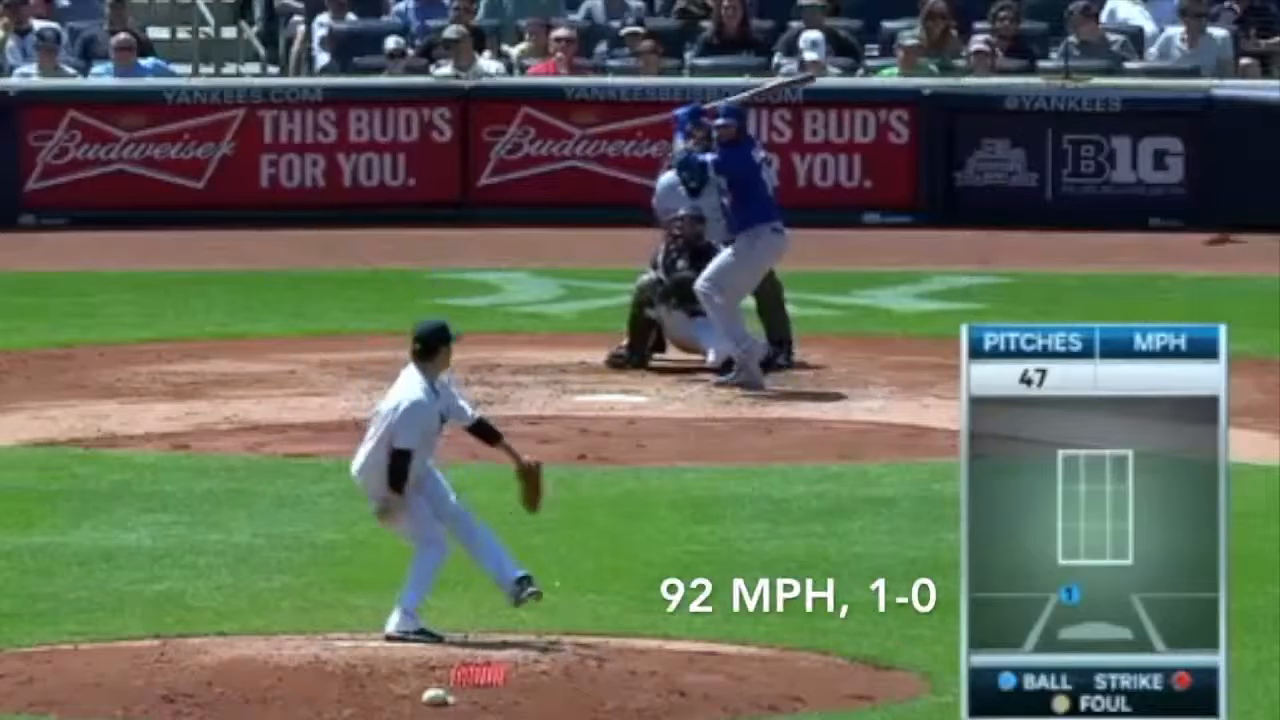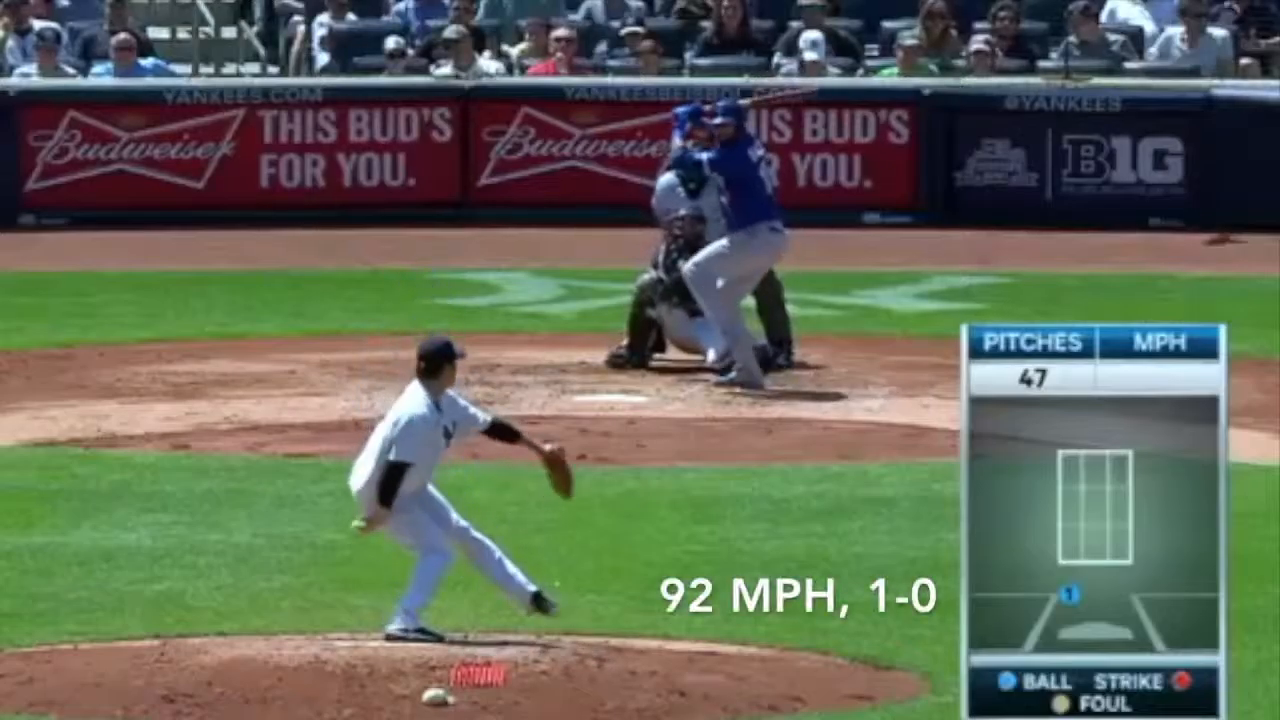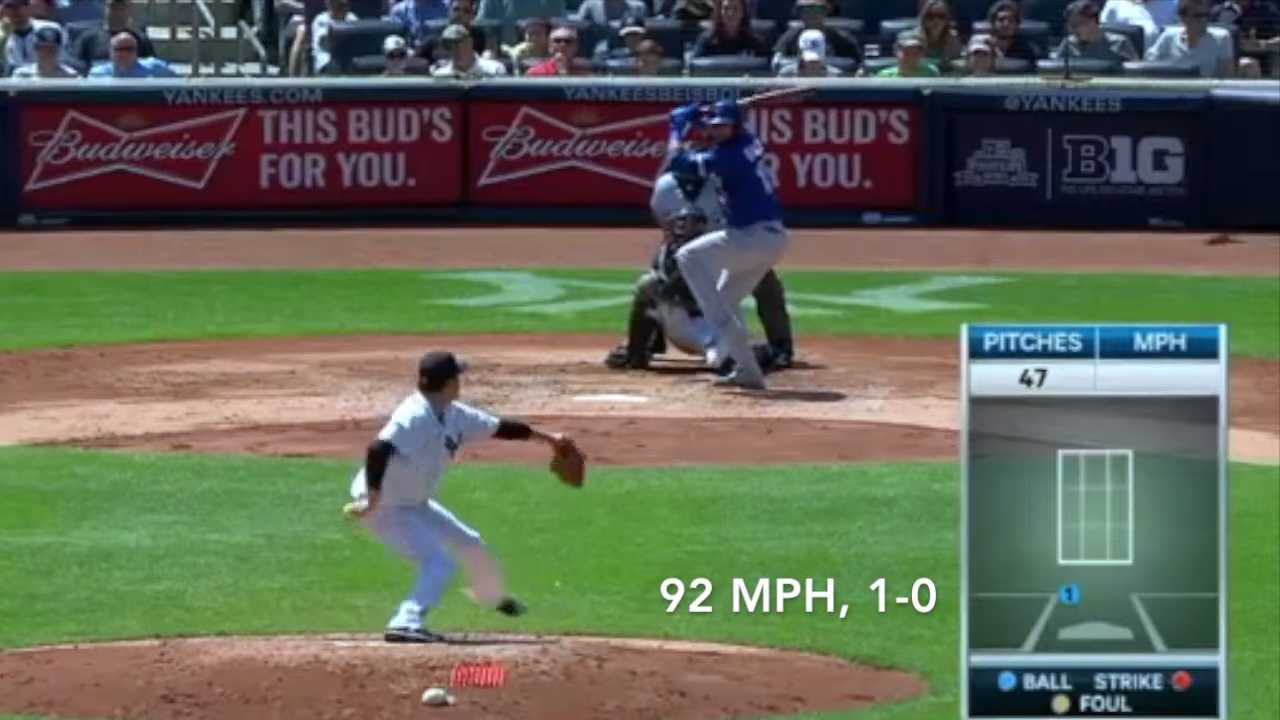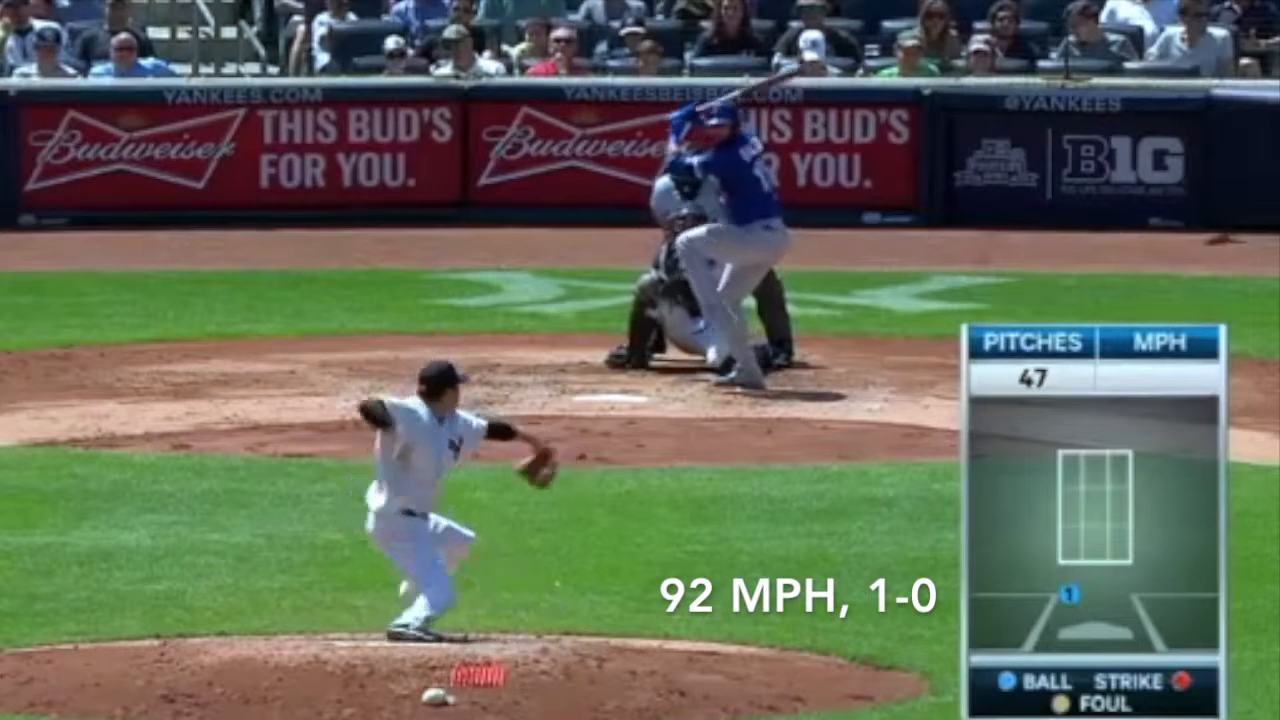
dt=0.1s
person 1, frame 1
left shoulder: (439, 386)
right shoulder: (415, 397)
left elbow: (472, 421)
right elbow: (400, 455)
left wrist: (514, 454)
right wrist: (394, 502)
left hip: (416, 473)
right hip: (385, 482)
left knee: (466, 524)
right knee: (434, 546)
left ankle: (517, 583)
right ankle: (401, 624)
person 1, frame 2
left shoulder: (447, 402)
right shoulder: (418, 412)
left elbow: (487, 424)
right elbow: (395, 467)
left wrist: (537, 447)
right wrist: (379, 514)
left hip: (413, 487)
right hip: (382, 494)
left knee: (466, 536)
right knee: (438, 553)
left ankle: (527, 593)
person 1, frame 3
left shoulder: (456, 415)
right shoulder: (414, 417)
left elbow: (499, 426)
right elbow: (379, 452)
right wrist: (372, 499)
left hip: (415, 504)
right hip: (389, 510)
left knee: (470, 546)
right knee: (441, 564)
left ankle: (493, 595)
person 1, frame 4
left shoulder: (455, 421)
right shoulder: (411, 415)
left elbow: (489, 427)
right elbow: (370, 408)
right wrist: (379, 416)
left hip: (415, 517)
right hip: (395, 522)
left knee: (461, 543)
left ankle: (418, 589)
person 2, frame 1
left shoulder: (736, 155)
right shoulder: (745, 147)
right elbow: (720, 138)
left hip: (761, 237)
right hip: (762, 237)
left knee: (706, 287)
right knee: (723, 299)
left ankle: (748, 350)
right ankle: (747, 371)
person 2, frame 2
left shoulder: (732, 154)
right shoulder: (746, 144)
right elbow: (720, 136)
left hip: (757, 235)
right hip: (764, 235)
left knee: (695, 272)
right knee: (722, 298)
left ankle: (735, 339)
right ankle: (746, 370)
person 2, frame 3
left shoulder: (727, 155)
right shoulder: (748, 142)
left elbow: (678, 163)
right elbow: (718, 135)
left wrist: (677, 126)
right wrist: (692, 118)
left hip: (758, 235)
right hip: (768, 236)
left knee: (688, 257)
right knee: (725, 299)
left ankle: (722, 325)
right ankle: (747, 371)
person 2, frame 4
left shoulder: (723, 156)
right shoulder: (748, 140)
left elbow: (675, 166)
right elbow: (713, 133)
left wrist: (675, 130)
right wrist: (693, 118)
left hip: (757, 234)
right hip: (770, 235)
left knee: (687, 245)
right knee: (727, 298)
left ankle: (716, 317)
right ankle: (747, 371)
person 3, frame 1
left shoulder: (714, 255)
right shoulder: (665, 251)
right wrist: (630, 339)
left hip: (709, 323)
left knee: (723, 360)
right knee: (646, 283)
person 3, frame 2
right shoulder: (666, 252)
right elbow: (650, 291)
left hip: (709, 322)
right hip: (680, 322)
left knee: (722, 359)
right knee: (649, 284)
right ankle: (635, 351)
person 3, frame 3
right shoulder: (665, 252)
right elbow: (648, 299)
left hip: (711, 325)
right hip: (680, 328)
left knee: (725, 360)
right knee: (649, 283)
right ankle: (636, 353)
person 3, frame 4
right shoulder: (667, 251)
right hip: (681, 328)
left knee: (724, 359)
right knee: (649, 283)
left ankle: (768, 353)
right ankle: (636, 352)
